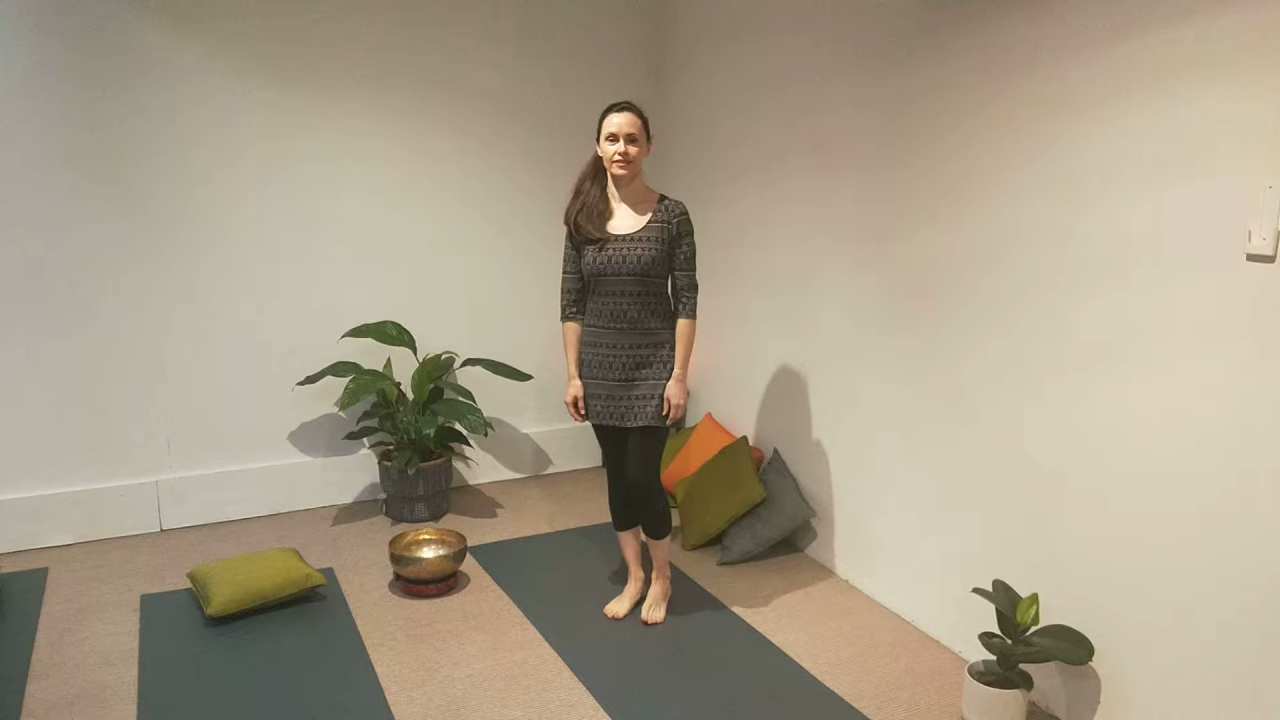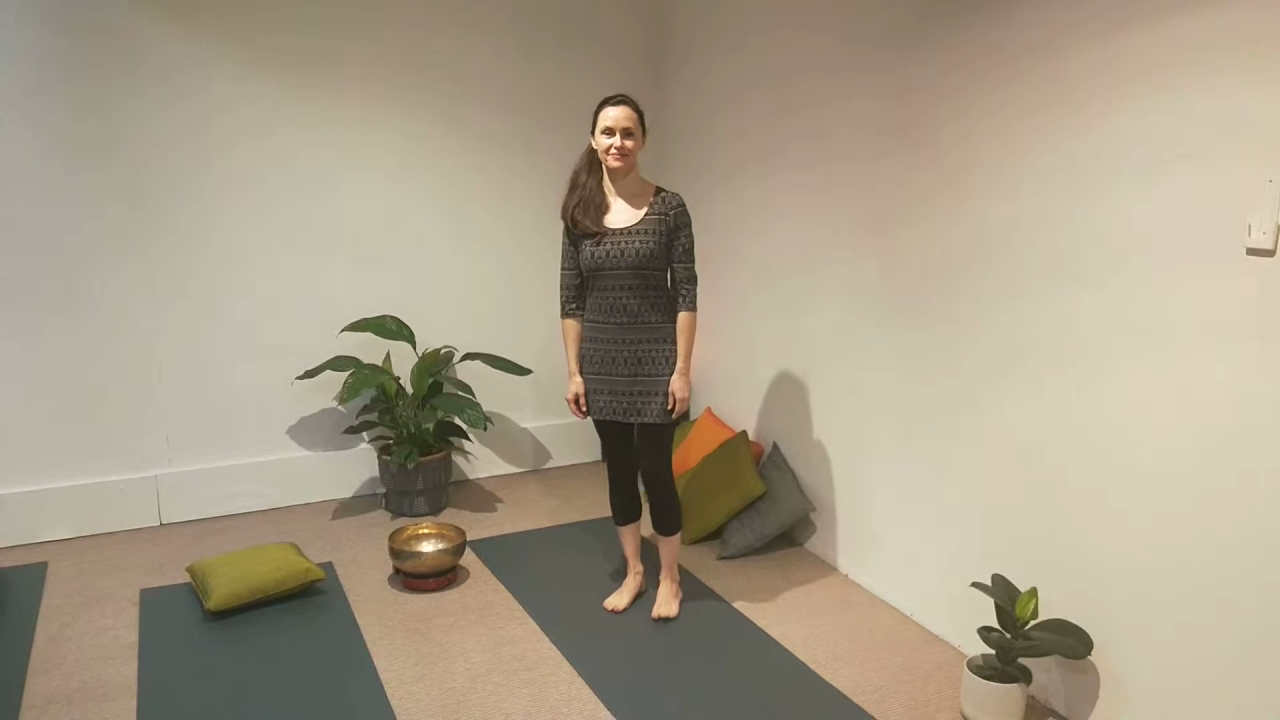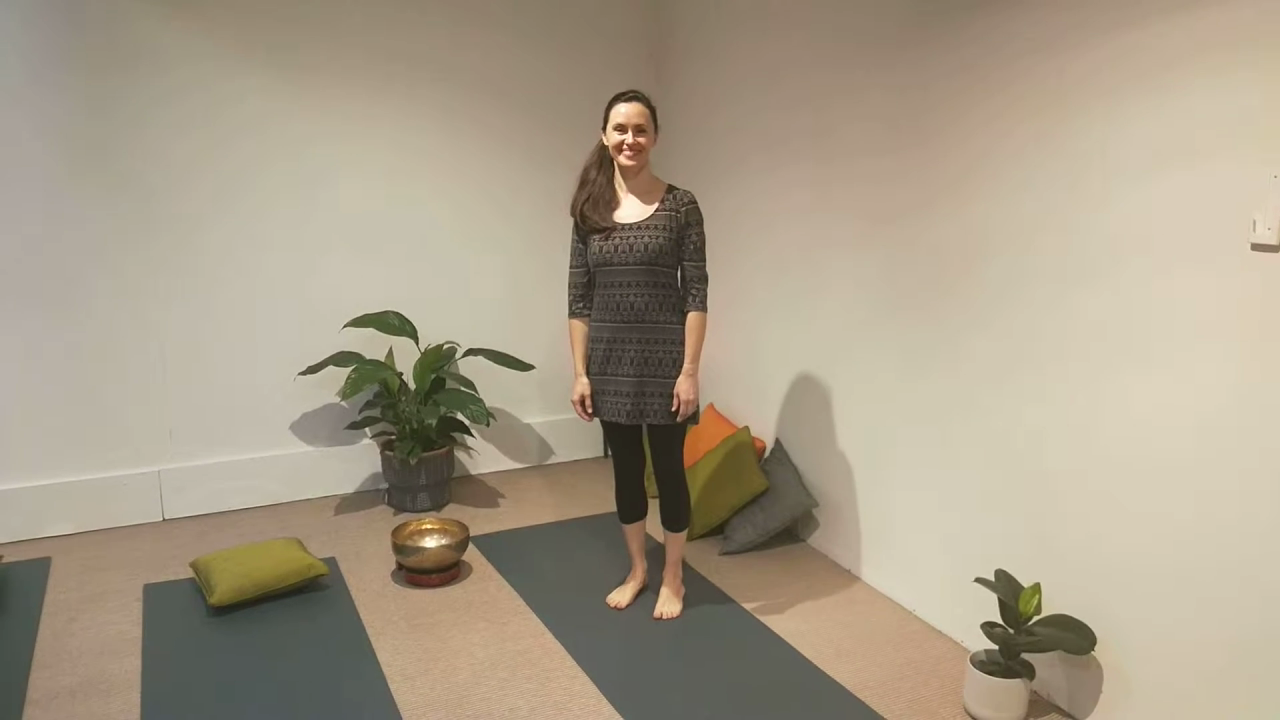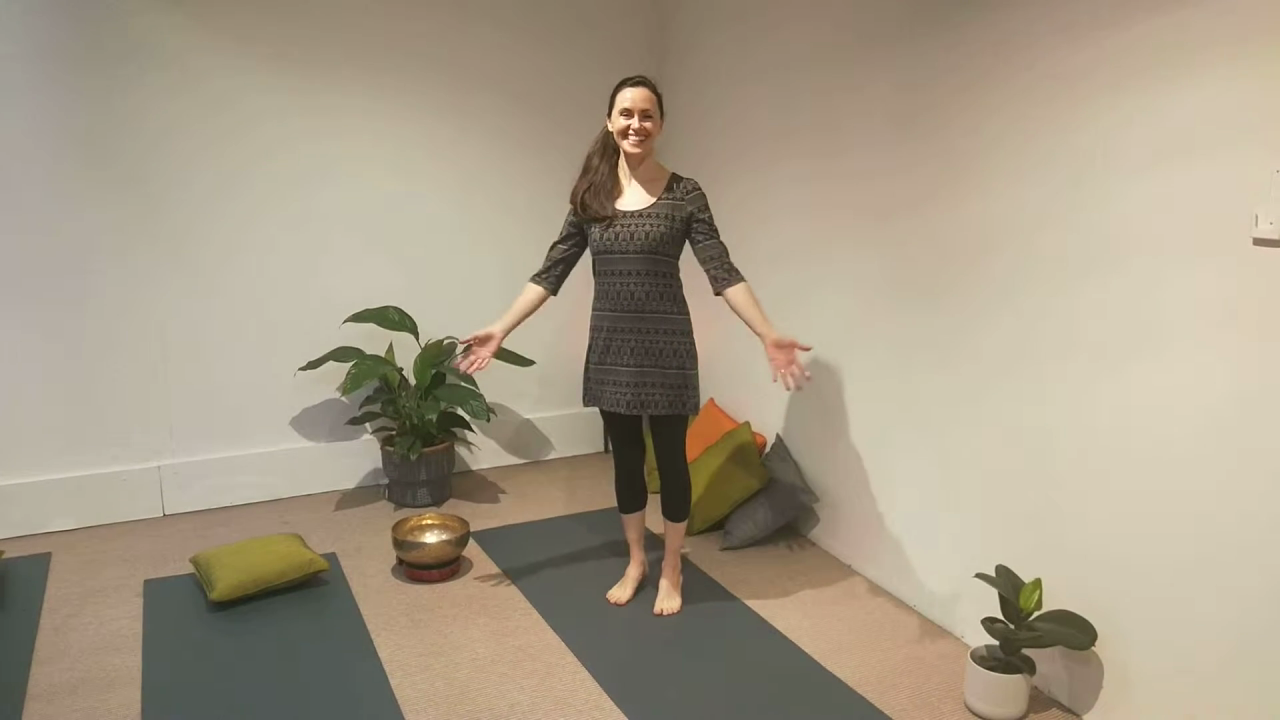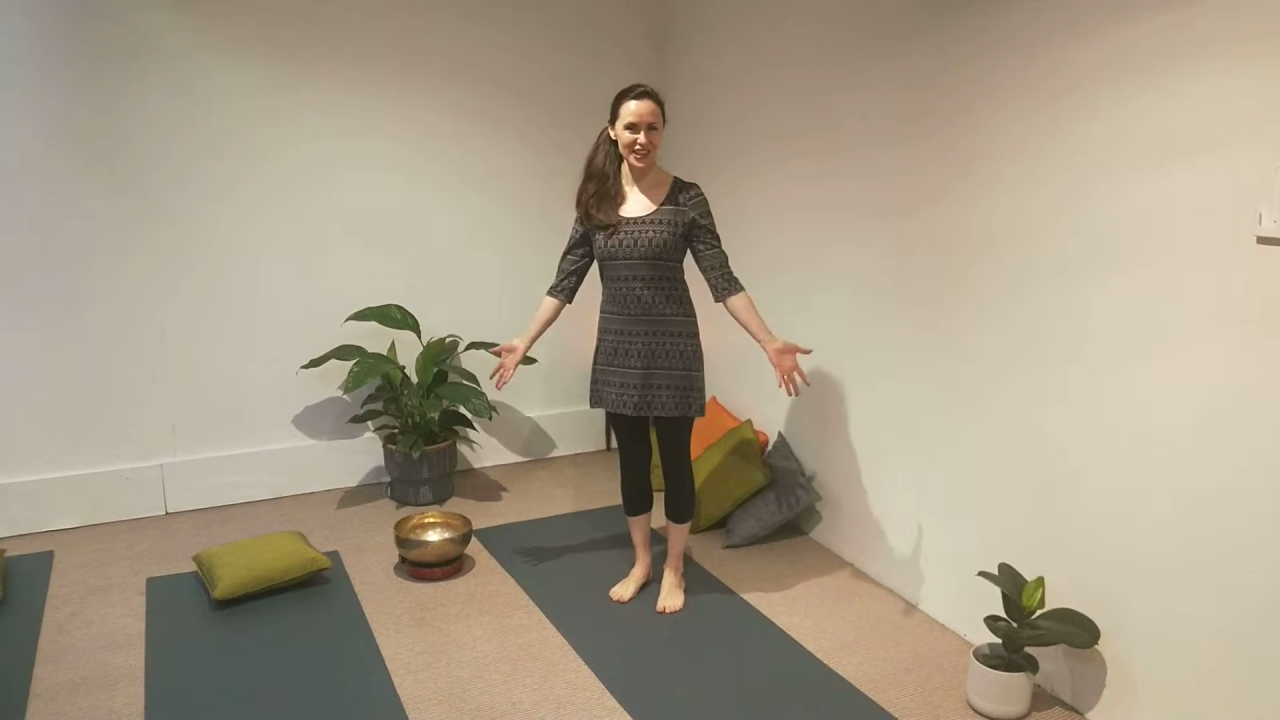
dt=0.7s
person 1, frame 1
left shoulder: (672, 215)
right shoulder: (584, 216)
left elbow: (686, 301)
right elbow: (572, 301)
left wrist: (679, 375)
right wrist: (573, 374)
left hip: (652, 364)
right hip: (601, 365)
left knee: (643, 474)
right knee: (616, 474)
left ankle: (661, 579)
right ankle: (633, 577)
person 1, frame 2
left shoulder: (669, 207)
right shoulder: (580, 212)
left elbow: (686, 294)
right elbow: (571, 298)
left wrist: (683, 369)
right wrist: (574, 371)
left hip: (655, 358)
right hip: (602, 361)
left knee: (656, 470)
right knee: (619, 468)
left ankle: (669, 578)
right ankle: (633, 572)
person 1, frame 3
left shoulder: (681, 205)
right shoulder: (590, 207)
left elbow: (696, 295)
right elbow: (578, 298)
left wrist: (690, 370)
right wrist: (580, 372)
left hip: (663, 358)
right hip: (609, 360)
left knee: (668, 468)
right knee: (626, 468)
left ankle: (672, 577)
right ankle: (636, 569)
person 1, frame 4
left shoulder: (684, 194)
right shoulder: (591, 194)
left elbow: (722, 272)
right elbow: (551, 271)
left wrist: (768, 335)
right wrist: (500, 329)
left hip: (665, 345)
right hip: (610, 346)
left knee: (670, 458)
right knee: (625, 457)
left ankle: (671, 571)
right ankle: (636, 561)
person 1, frame 5
left shoulder: (686, 198)
right shoulder: (596, 200)
left elbow: (722, 279)
right elbow: (566, 279)
left wrist: (770, 342)
right wrist: (525, 341)
left hip: (672, 347)
right hip: (617, 348)
left knee: (674, 460)
right knee: (631, 459)
left ankle: (673, 569)
right ankle: (641, 562)
